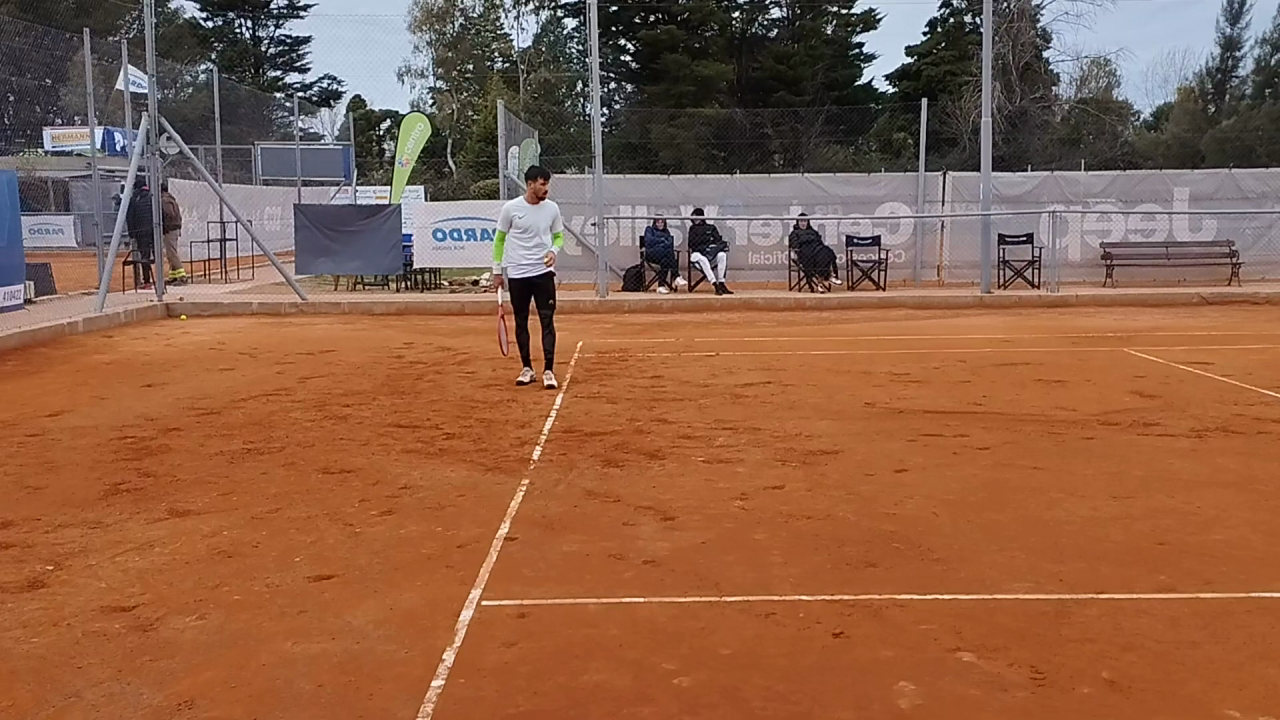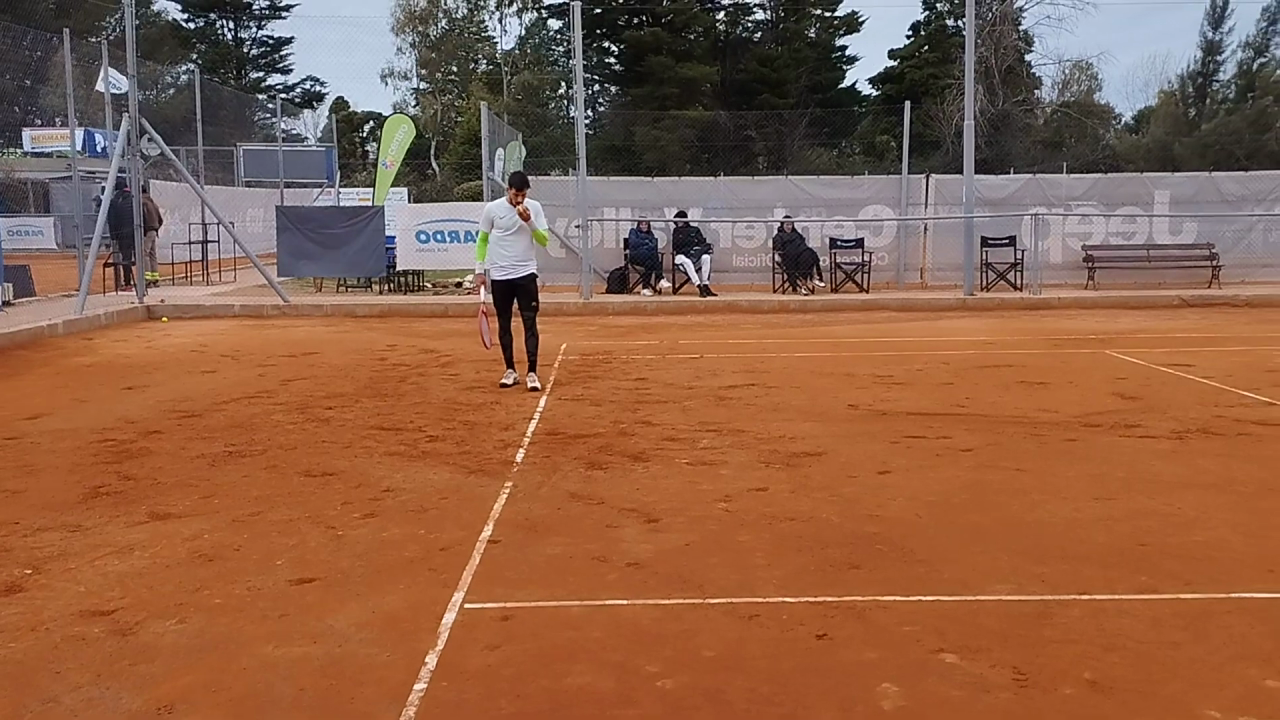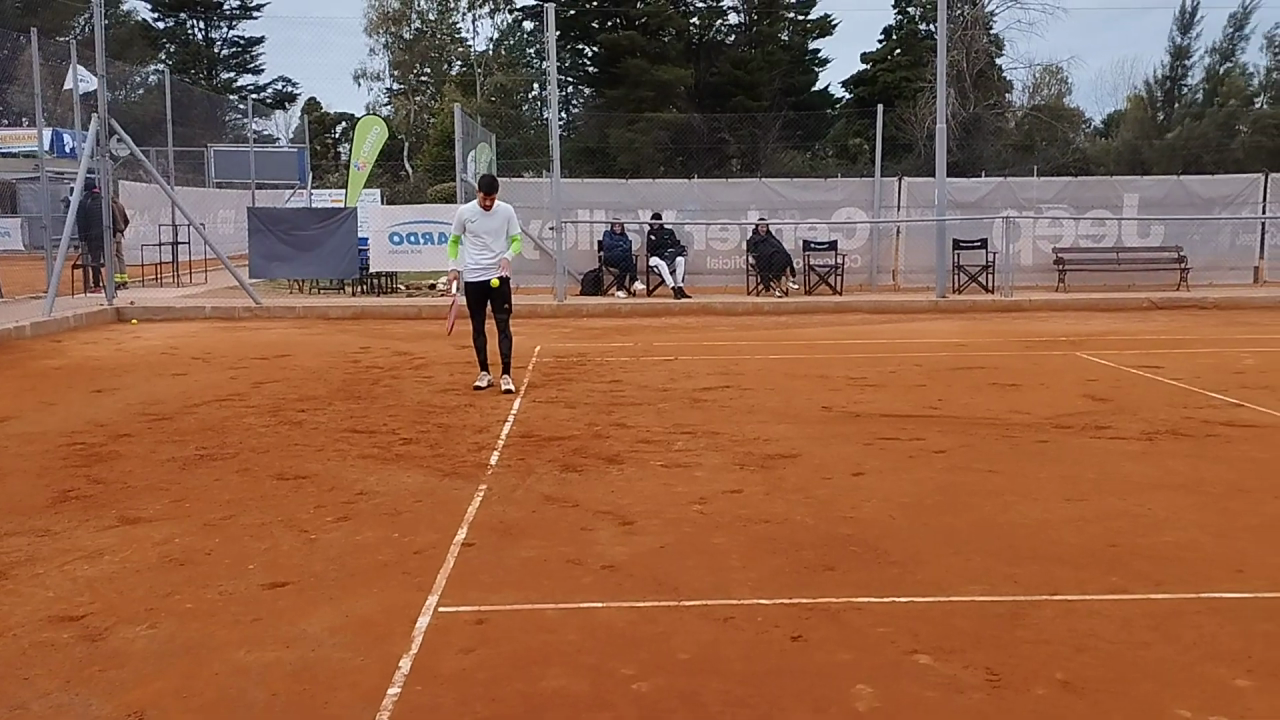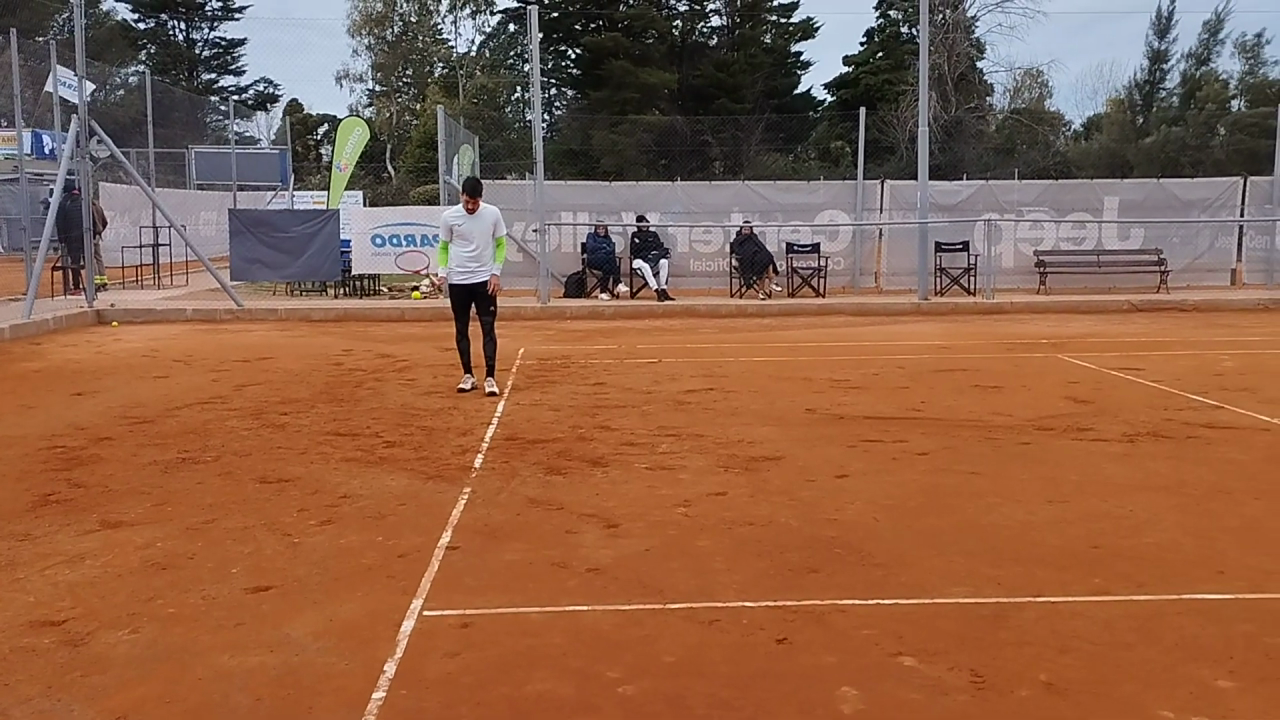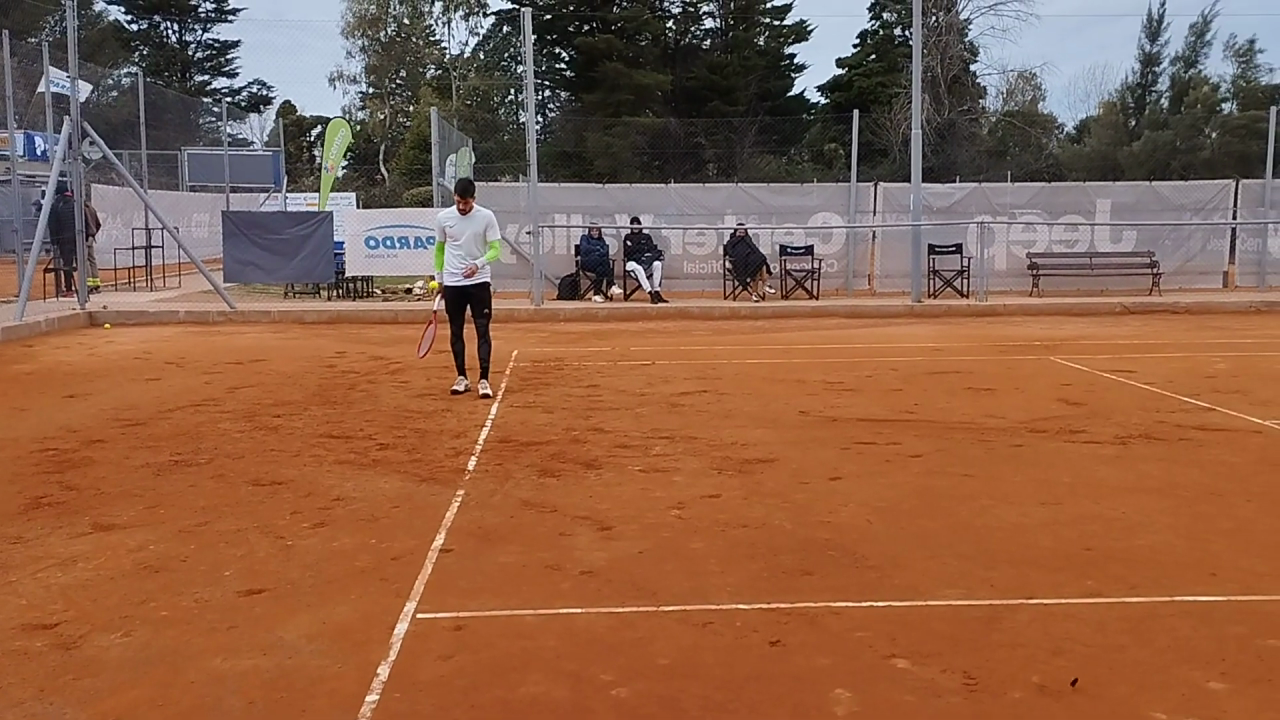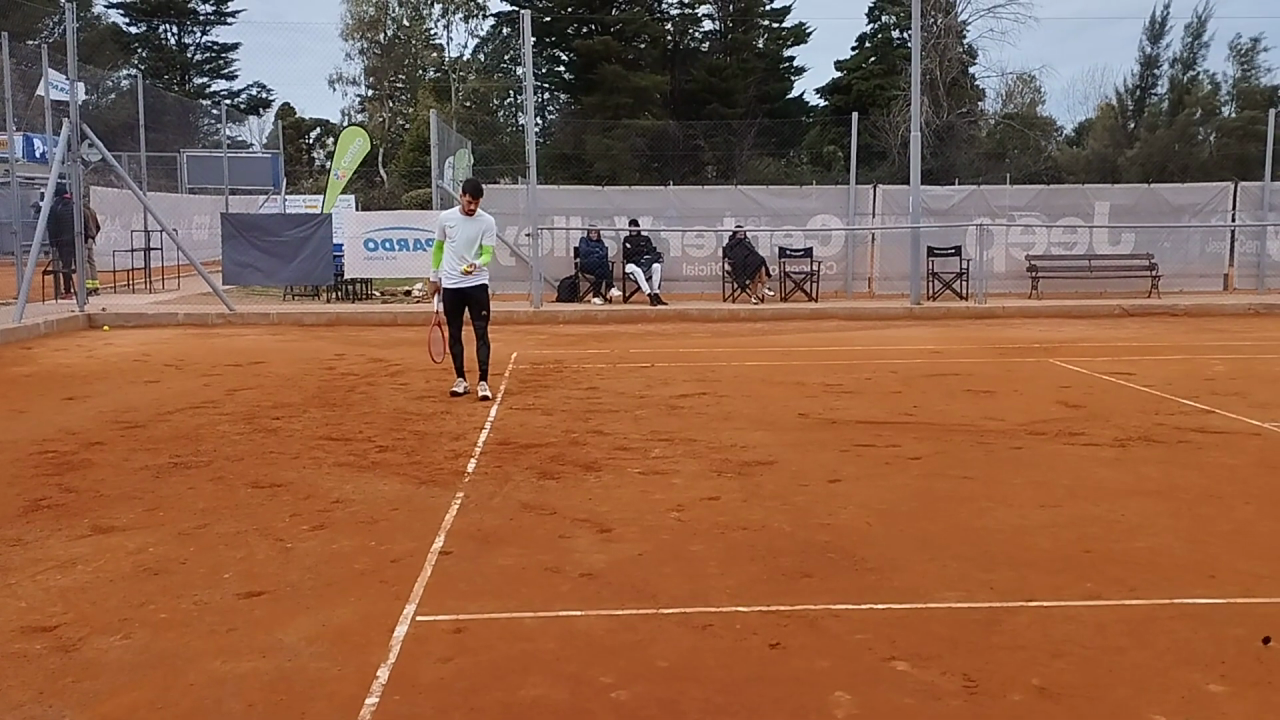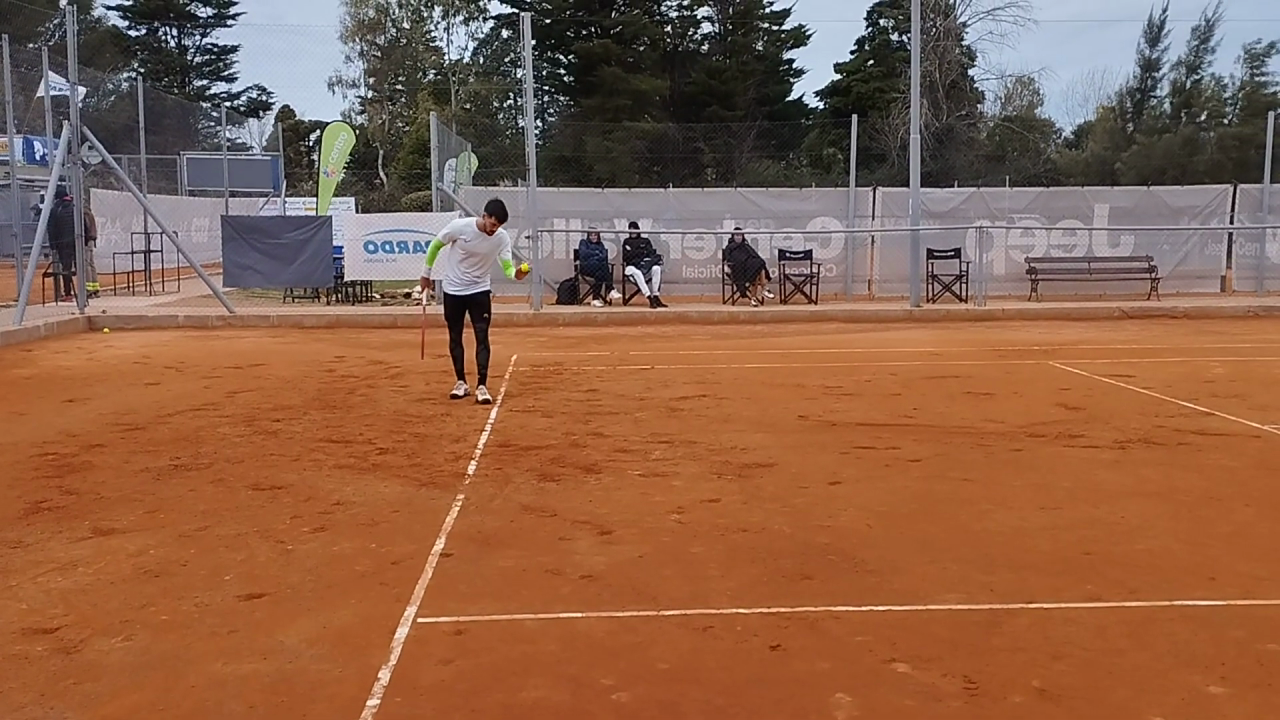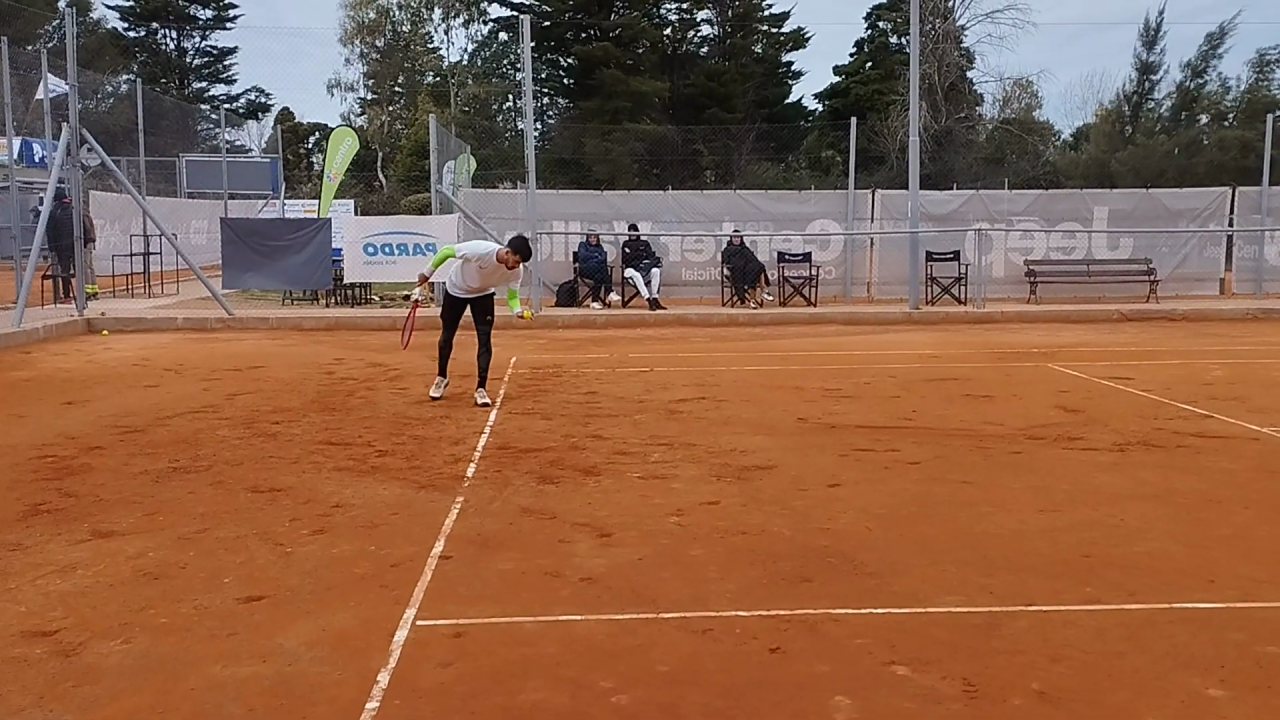
dt=0.5s
person 1, frame 1
left shoulder: (552, 208)
right shoulder: (510, 208)
left elbow: (558, 236)
right elbow: (500, 240)
left wrist: (554, 251)
right wrist: (497, 270)
left hip: (543, 273)
right hip: (517, 274)
left knee: (547, 321)
right knee: (521, 322)
left ankle: (548, 370)
right ankle: (527, 368)
person 1, frame 2
left shoulder: (534, 207)
right shoulder: (492, 208)
left elbow: (544, 240)
right elbow: (482, 240)
left wrist: (529, 222)
right wrist: (479, 270)
left hip: (526, 274)
right hip: (499, 275)
left knee: (530, 322)
right knee: (504, 324)
left ankle: (532, 372)
right ankle: (510, 370)
person 1, frame 3
left shoulder: (507, 211)
right shoulder: (464, 212)
left elbow: (516, 241)
right elbow: (453, 241)
left wrist: (508, 258)
right wrist: (453, 267)
left hip: (499, 277)
right hip: (472, 278)
left knee: (503, 325)
right knee: (478, 326)
left ankle: (506, 375)
right ankle: (484, 373)
person 1, frame 4
left shoulder: (493, 213)
right shoulder: (449, 216)
left elbow: (501, 245)
right elbow: (443, 248)
left wrist: (496, 273)
right wrist: (442, 272)
left hip: (485, 280)
right hip: (458, 281)
left knee: (488, 328)
right knee: (461, 329)
left ankle: (490, 377)
right ankle: (468, 375)
person 1, frame 5
left shoulder: (487, 217)
right shoulder: (443, 218)
left elbow: (494, 250)
right elbow: (439, 248)
left wrist: (478, 265)
right wrist: (439, 278)
left hip: (479, 282)
right hip: (452, 283)
left knee: (482, 330)
right knee: (456, 331)
left ankle: (484, 379)
right ankle: (462, 377)
person 1, frame 6
left shoulder: (487, 221)
right shoulder: (446, 218)
left elbow: (487, 255)
right elbow: (438, 248)
left wrist: (475, 265)
right wrist: (434, 277)
left hip: (477, 284)
right hip: (451, 285)
left knee: (481, 332)
right knee: (454, 333)
left ankle: (483, 381)
right ankle: (461, 379)
person 1, frame 7
left shoulder: (502, 238)
right shoulder: (460, 226)
left elbow: (507, 266)
right elbow: (436, 245)
left wrist: (516, 273)
right wrist: (427, 274)
left hip: (479, 290)
right hip: (452, 289)
left knee: (482, 336)
right knee: (455, 337)
left ankle: (482, 386)
right ankle: (461, 382)
person 1, frame 8
left shoulder: (516, 271)
right shoulder: (479, 249)
left elbow: (512, 297)
right elbow: (446, 251)
left wrist: (518, 312)
right wrist: (427, 274)
left hip: (483, 294)
right hip: (456, 290)
left knee: (485, 338)
right knee: (447, 335)
left ankle: (481, 389)
right ankle: (441, 378)
